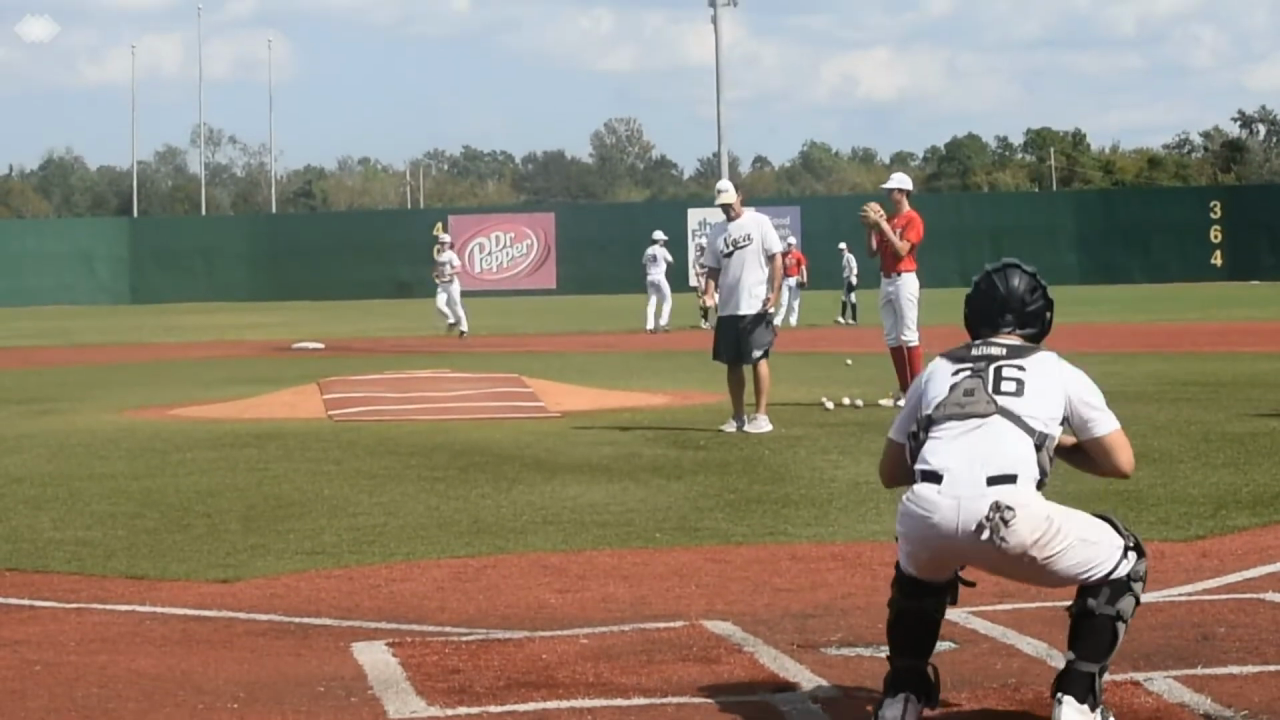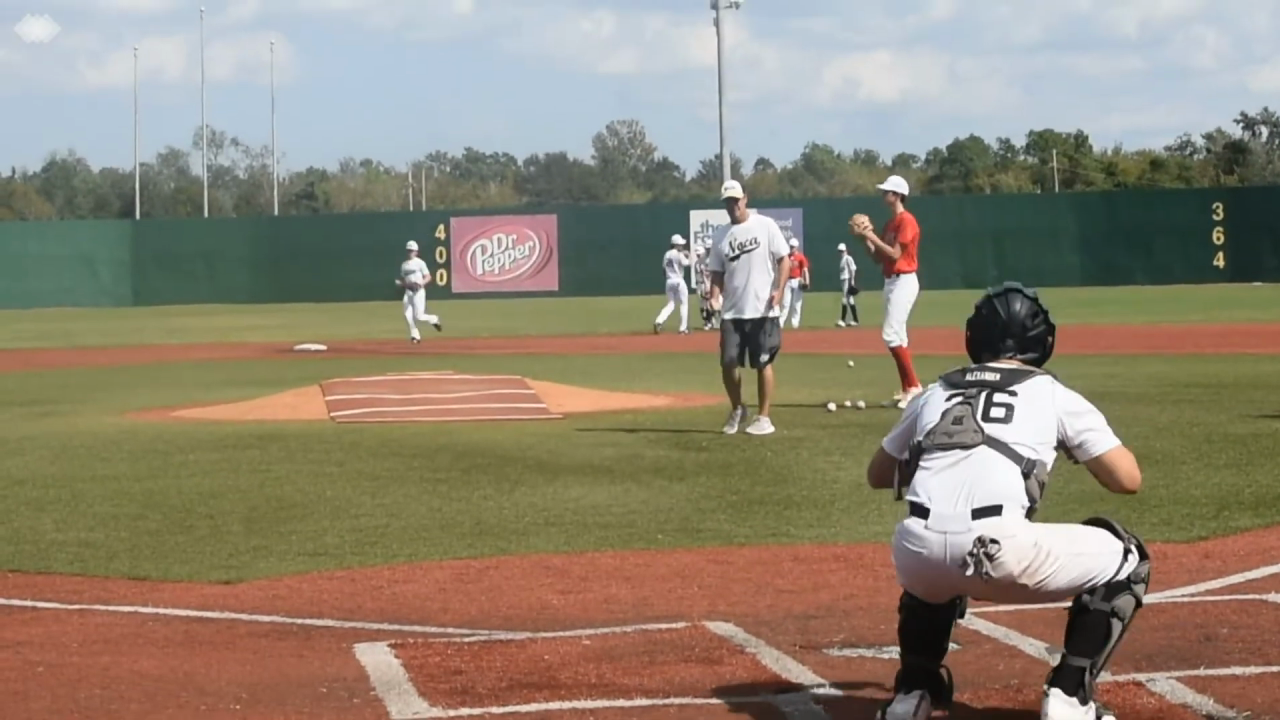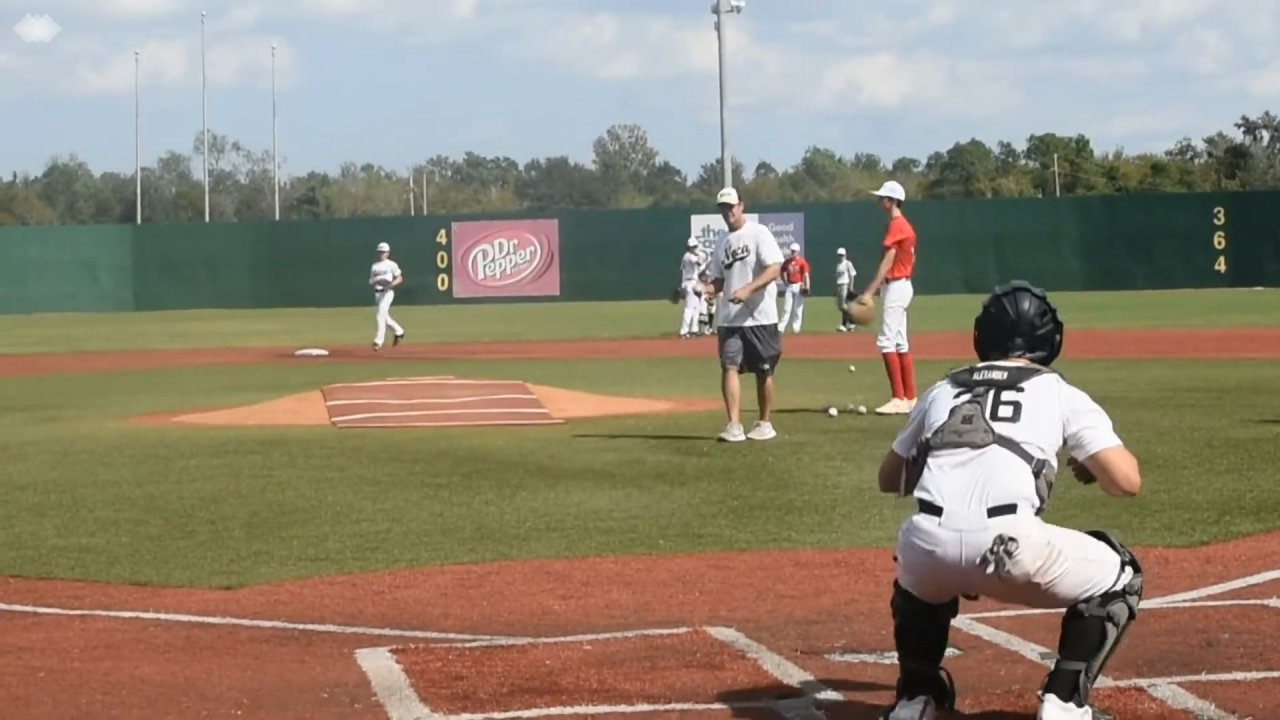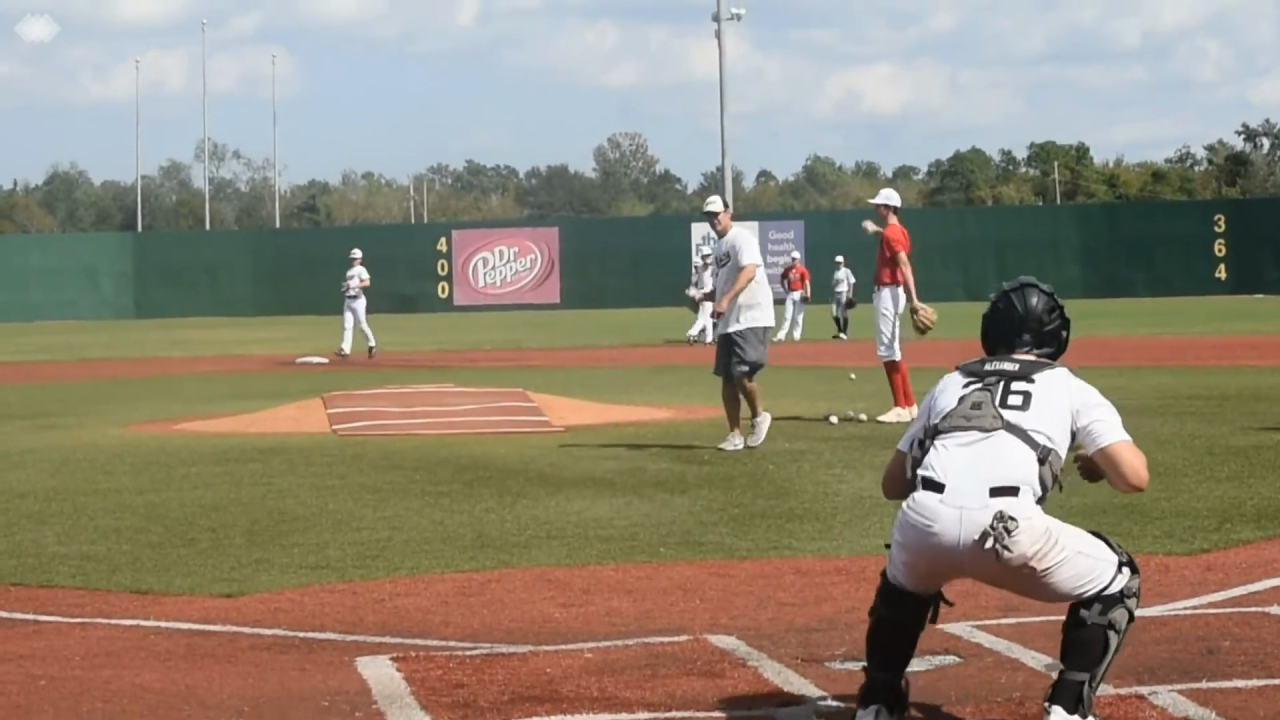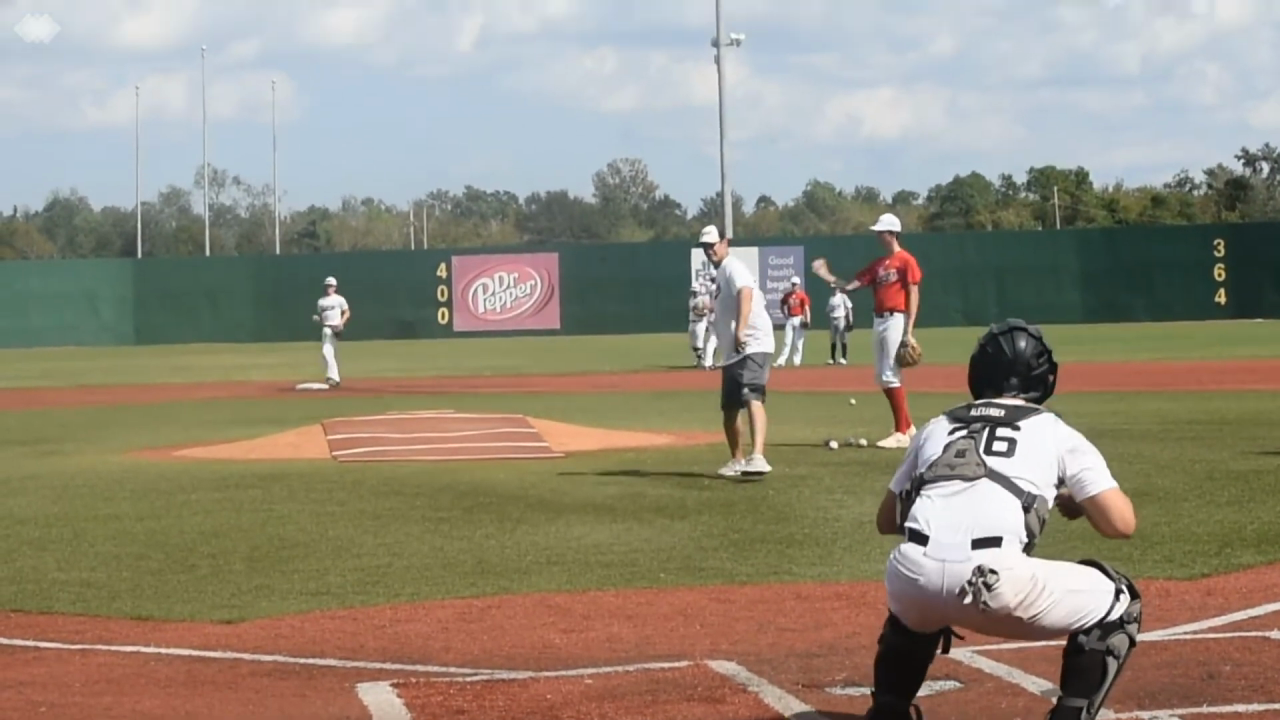
dt=0.3s
person 1, frame 1
left shoulder: (937, 368)
right shoulder: (1060, 370)
left elbow: (891, 471)
right elbow: (1121, 463)
left hip: (927, 511)
right hip: (1008, 513)
left knee: (919, 567)
right knee: (1121, 564)
person 1, frame 2
left shoulder: (935, 393)
right shoulder: (1055, 395)
left elbow: (879, 475)
right elbow: (1127, 479)
right wrist: (1078, 450)
left hip: (916, 550)
right hip: (996, 548)
right knee: (1126, 562)
person 1, frame 3
left shoulder: (942, 390)
right shoulder: (1062, 393)
left elbow: (890, 480)
right elbow: (1126, 482)
right wrist: (1089, 463)
left hip: (927, 546)
right hip: (1007, 547)
left knee: (925, 565)
right knee: (1119, 576)
person 1, frame 4
left shoulder: (951, 383)
right shoulder: (1071, 388)
left elbow: (893, 483)
right elbow: (1134, 477)
right wrist: (1097, 463)
left hip: (922, 524)
right hip: (1004, 529)
left knee: (903, 585)
right knee: (1116, 581)
person 1, frame 5
left shoulder: (937, 427)
right shoulder: (1058, 432)
left elbow: (886, 521)
right elbow: (1121, 524)
right wrist: (1080, 501)
left hip: (911, 575)
right hip: (991, 580)
right knee: (1117, 605)
person 2, frame 1
left shoulder: (759, 222)
right shoulder: (718, 231)
left elbow: (776, 259)
right elbow: (713, 269)
left wrist: (774, 293)
right wrist: (709, 294)
left hip: (755, 307)
right hip: (728, 308)
left knee: (758, 359)
right knee: (732, 363)
left ankle: (761, 416)
right ankle: (738, 416)
person 2, frame 2
left shoulder: (765, 225)
right shoulder: (722, 236)
left elbow: (784, 260)
right elbow: (717, 273)
left wrist: (778, 291)
right wrist: (715, 297)
left hip: (762, 311)
right hip: (732, 311)
left knee: (763, 363)
right knee: (729, 362)
left ankle: (763, 417)
right ankle: (737, 411)
person 2, frame 3
left shoulder: (759, 233)
right shoulder: (722, 244)
left elbow: (774, 269)
left wrist: (748, 289)
left hip: (760, 316)
right hip: (730, 318)
left knee: (764, 371)
right knee: (729, 366)
left ankle: (764, 423)
right ankle: (734, 425)
person 2, frame 4
left shoulder: (741, 237)
right shoulder: (719, 247)
left elbow: (749, 271)
left wrist: (725, 301)
right wrist: (704, 297)
left hip: (753, 318)
right hip: (728, 322)
left knee: (743, 373)
right knee: (727, 378)
left ankle: (759, 416)
right ankle: (736, 434)
person 2, frame 5
left shoulder: (732, 267)
right shoulder: (721, 274)
left elbow: (746, 293)
left wrist: (740, 329)
right wrist: (713, 310)
left hip: (754, 346)
right hip: (732, 352)
left knee: (751, 398)
right knee: (729, 409)
left ankle: (757, 457)
right ankle: (737, 460)
person 3, frame 1
left shoulder: (912, 219)
right shoulder: (887, 220)
left elbow: (902, 250)
right elbow: (873, 252)
left wrist: (885, 227)
right wrist: (872, 227)
left hip: (904, 280)
right hip: (886, 281)
left knee: (908, 336)
right knee: (891, 338)
right ankle: (903, 391)
person 3, frame 2
left shoulder: (906, 220)
right shoulder: (891, 223)
left elbow: (894, 255)
right elbow: (881, 257)
left wrist: (871, 237)
right wrist: (867, 236)
left hip: (904, 282)
right hip: (891, 282)
left knee: (891, 336)
right knee: (896, 337)
left ankle: (914, 387)
right ankle: (906, 391)
person 3, frame 3
left shoulder: (895, 225)
right shoulder: (903, 225)
left elbow: (887, 263)
left wrist: (869, 292)
right wrist: (875, 289)
left hip: (896, 287)
right hip: (898, 286)
left knee: (886, 342)
right knee: (899, 343)
left ankle: (899, 398)
right ankle: (910, 398)
person 3, frame 4
left shoulder: (890, 232)
right shoulder: (898, 231)
left elbow: (905, 265)
left wrist: (913, 299)
right wrist: (876, 231)
left hip: (888, 293)
right hip: (887, 293)
left knee: (886, 349)
right knee: (892, 350)
left ankle: (900, 407)
right ankle: (909, 404)
person 3, frame 5
left shoulder: (906, 260)
right shoulder: (877, 263)
left elbow: (913, 297)
right elbow: (852, 285)
left wrist: (909, 331)
right wrist: (828, 277)
left hip: (896, 321)
right hip: (879, 321)
left knee: (891, 375)
right knee: (885, 376)
left ankle: (902, 433)
right ankle: (906, 426)
